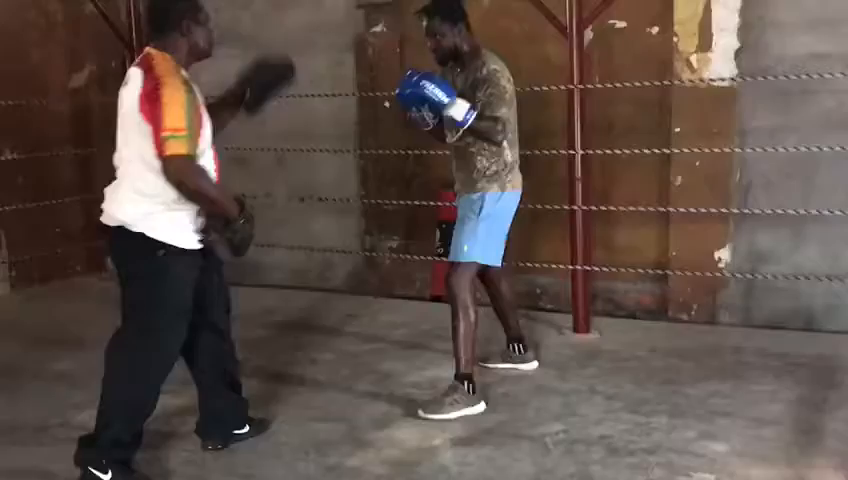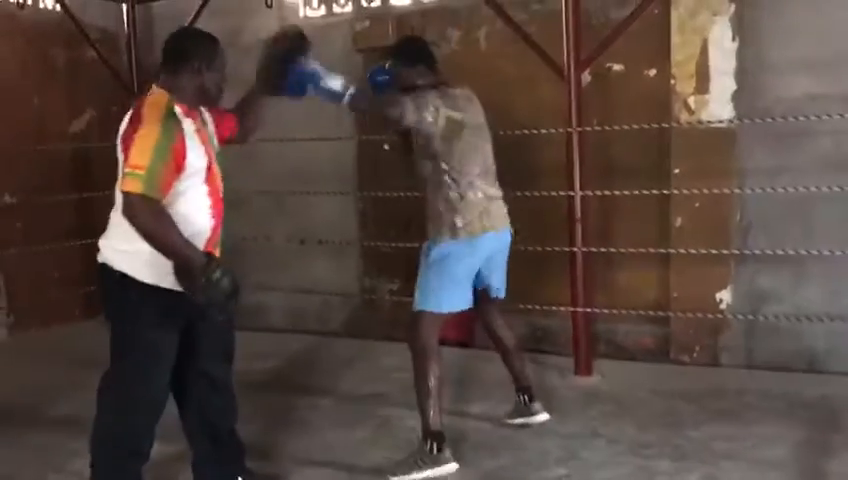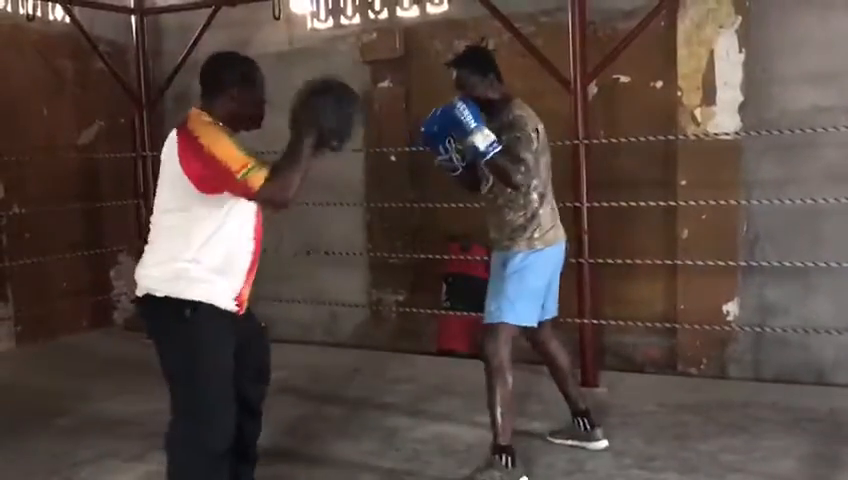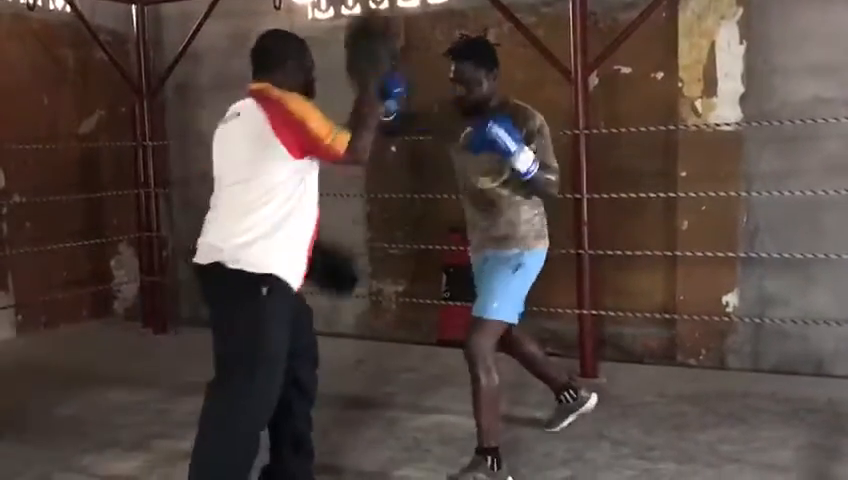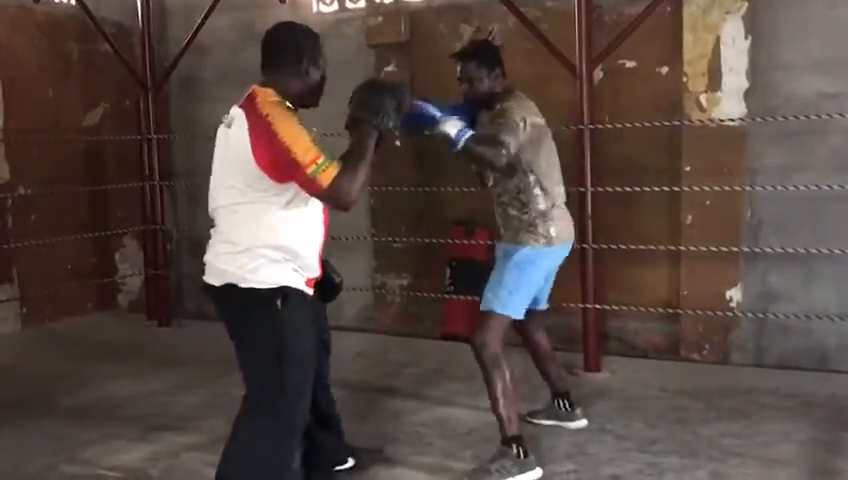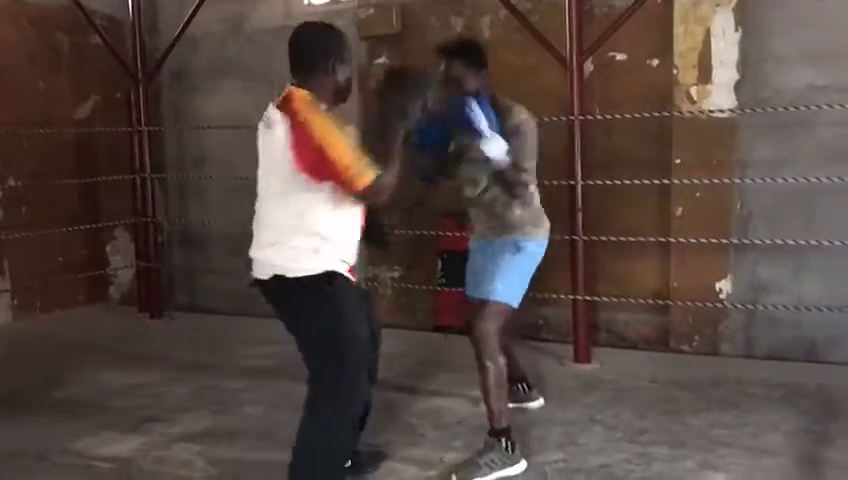
dt=0.7s
person 1, frame 1
left shoulder: (156, 73)
right shoulder: (166, 81)
left elbow: (200, 124)
right elbow: (180, 166)
left wrist: (240, 98)
right wrist: (231, 209)
left hip: (174, 233)
right hip: (150, 235)
left knee: (209, 323)
right knee: (149, 344)
left ankle: (225, 423)
person 1, frame 2
left shoulder: (194, 114)
right shoulder: (156, 119)
left elbow: (240, 126)
right elbow: (137, 205)
left wrist: (265, 82)
right wrist: (194, 262)
left hip: (186, 277)
right hip: (144, 281)
left knee: (209, 376)
right knee: (139, 391)
person 1, frame 3
left shoulder: (212, 137)
right shoulder: (203, 137)
left elbow: (260, 184)
right elbow: (277, 192)
left wrist: (304, 148)
right wrist: (307, 136)
left hip: (217, 298)
right hip: (183, 299)
left knee: (246, 382)
right knee: (205, 414)
person 1, frame 4
left shoulder: (242, 114)
right shoulder: (283, 106)
right elbow: (355, 150)
left wrist: (316, 255)
right wrist: (370, 86)
left hip: (264, 271)
right hip: (247, 274)
left knee: (296, 376)
right knee: (246, 395)
person 1, frame 5
left shoulder: (250, 112)
right shoulder: (275, 120)
right elbow: (343, 193)
right wrist: (368, 129)
left hip: (272, 278)
right hip: (260, 285)
left knee: (307, 369)
right knee: (276, 404)
person 1, frame 6
left shoulder: (302, 111)
right shoulder: (312, 122)
right elbow: (377, 191)
right wrist: (398, 128)
left hip: (321, 269)
right hip: (305, 275)
left knee: (361, 351)
right knee: (341, 382)
person 2, frame 1
left shoulder: (489, 72)
right shoulder: (458, 73)
left elbow: (496, 133)
right elbow: (448, 134)
left wrist: (449, 103)
right wrist: (425, 112)
left hip: (493, 190)
right hip: (478, 188)
left knee: (459, 280)
right knee: (489, 272)
left ankle: (465, 388)
right ankle: (519, 348)
person 2, frame 2
left shoulder: (434, 103)
right shoulder: (463, 100)
left elbow: (391, 111)
right elbow: (412, 127)
left wrist: (328, 83)
right wrist: (385, 93)
left hip: (458, 234)
right hip: (495, 227)
left knee: (423, 335)
right knee: (489, 311)
right ankle: (527, 400)
person 2, frame 3
left shoulder: (516, 118)
right shoulder: (496, 121)
left elbow: (515, 177)
right elbow: (477, 182)
left wrist: (478, 135)
left hip: (528, 247)
right hip: (537, 245)
left knee: (496, 346)
right knee: (542, 334)
right ankle: (586, 425)
person 2, frame 4
left shoulder: (526, 120)
right shoulder: (462, 121)
left elbow: (550, 187)
left wrist: (517, 153)
left hip: (518, 248)
right hip: (486, 247)
left knee: (479, 345)
right knee: (507, 334)
right ankle: (571, 393)
person 2, frame 5
left shoulder: (512, 111)
right shoulder: (503, 111)
left elbow: (495, 159)
right elbow: (493, 170)
left wrist: (450, 126)
right wrist: (460, 132)
left hip: (535, 241)
right hip: (547, 235)
left knee: (485, 338)
right knee: (528, 323)
right ankle: (565, 406)
person 2, frame 6
left shoulder: (515, 118)
right shoulder: (458, 115)
left elbow: (519, 188)
right elbow: (447, 165)
left wrist: (489, 142)
right wrist: (428, 139)
left hip: (520, 237)
right hip: (486, 234)
left knee: (484, 327)
right knee: (480, 314)
right ankle: (521, 388)
